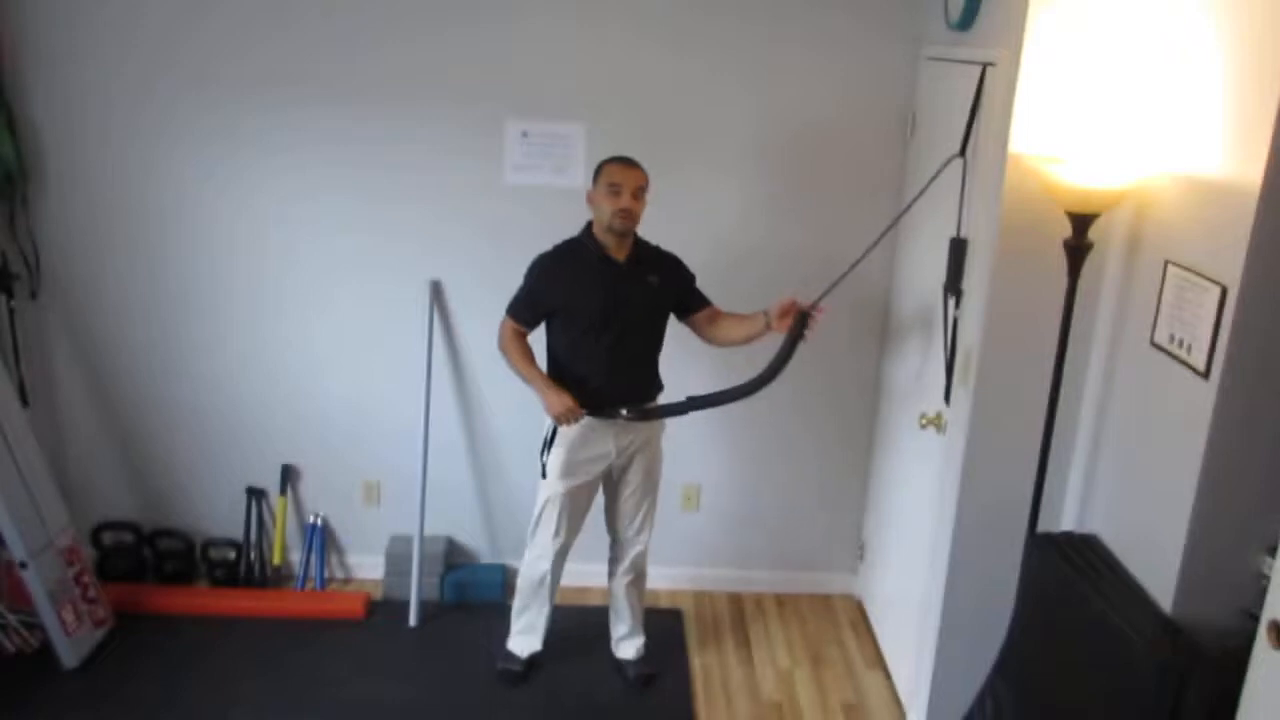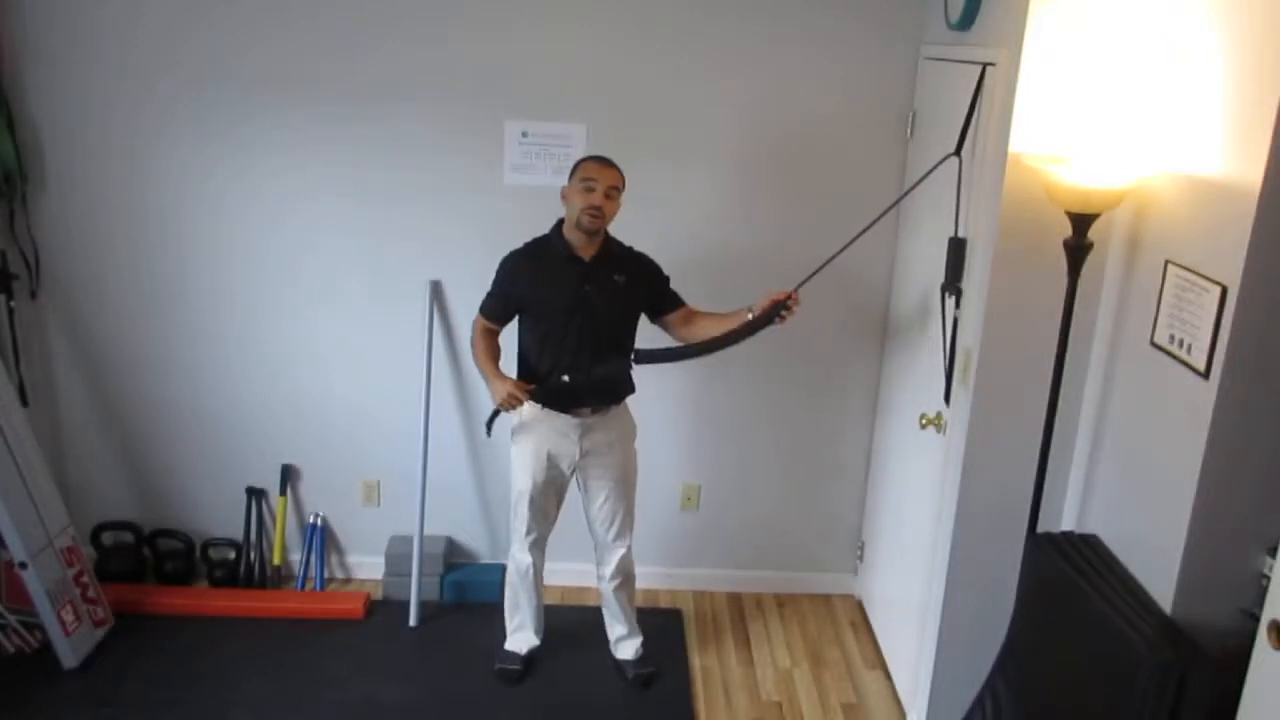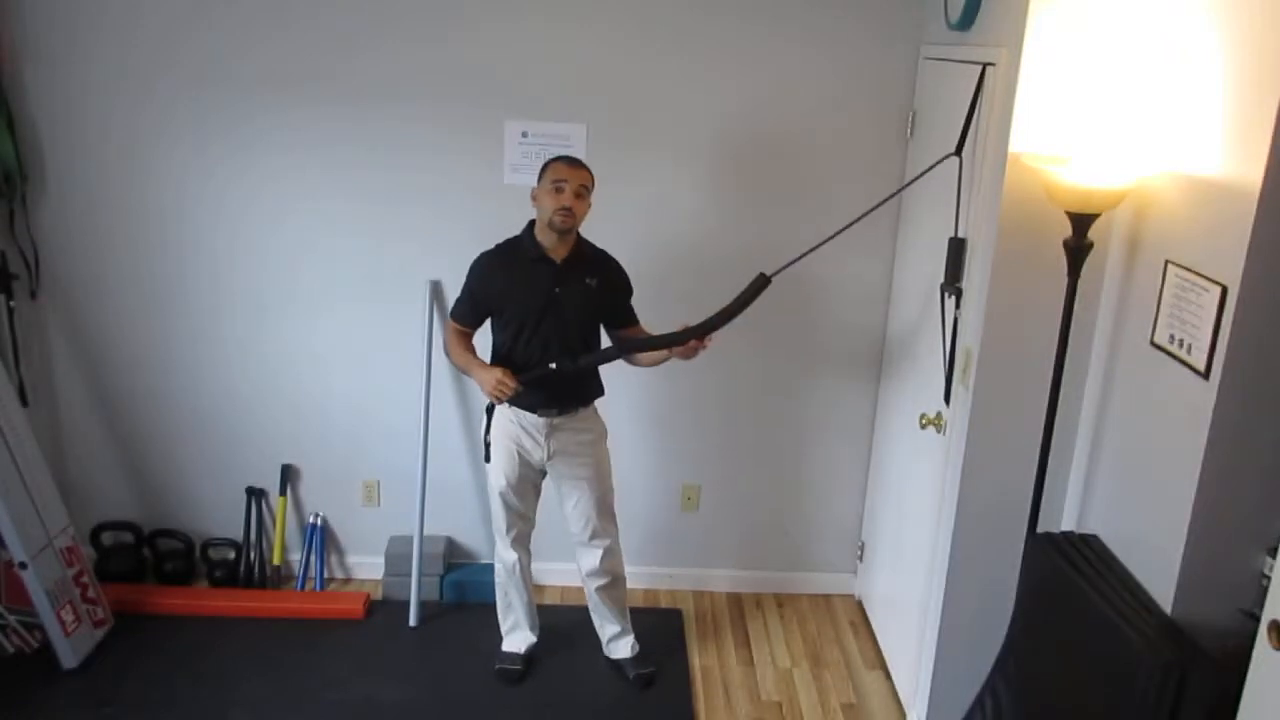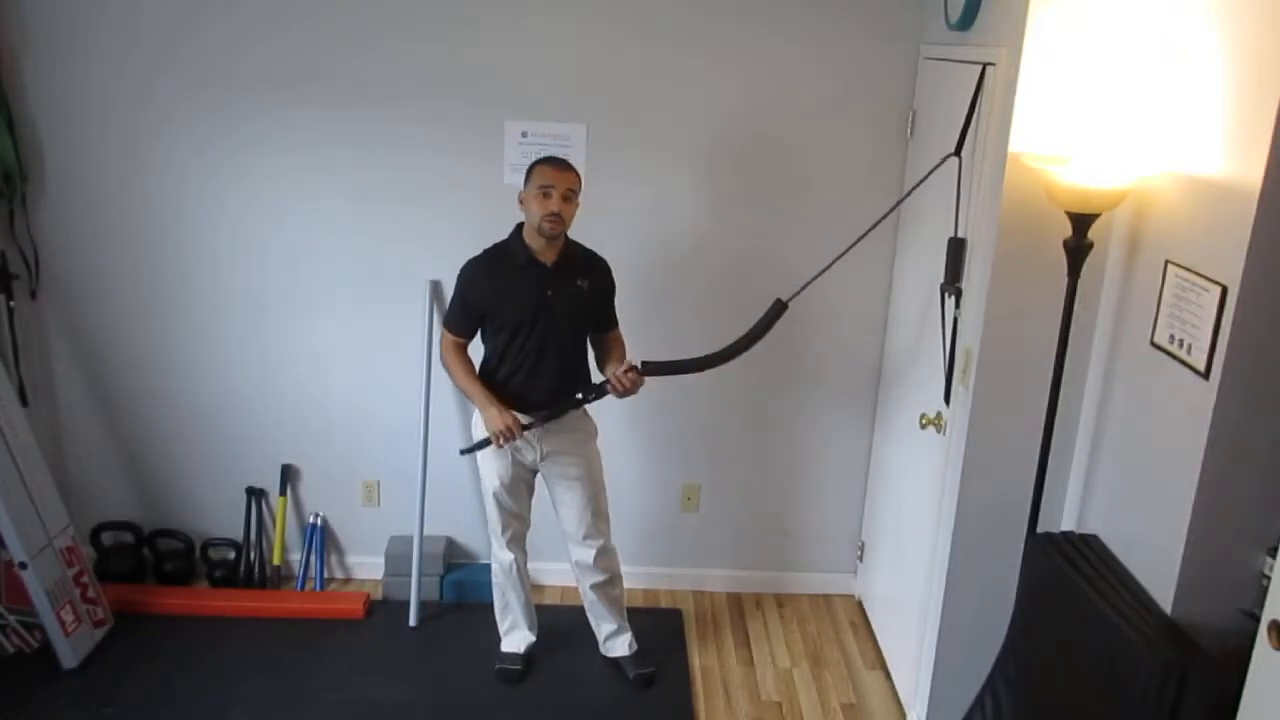
dt=0.4s
person 1, frame 1
left shoulder: (665, 269)
right shoulder: (556, 266)
left elbow: (711, 324)
right elbow: (511, 335)
left wrist: (766, 322)
right wrist: (546, 387)
left hip: (641, 428)
right hip: (577, 427)
left knee: (632, 545)
right knee: (550, 541)
left ankle: (628, 645)
right ankle: (521, 642)
person 1, frame 2
left shoulder: (636, 268)
right shoulder: (524, 263)
left elbow: (685, 325)
right elbow: (484, 329)
left wrist: (751, 315)
right wrist: (493, 377)
left hip: (608, 425)
right hip: (540, 422)
left knee: (615, 543)
right knee: (528, 540)
left ankle: (626, 644)
right ankle: (520, 639)
person 1, frame 3
left shoulder: (605, 270)
right shoulder: (495, 264)
left elbow: (632, 343)
right elbow: (455, 333)
left wrist: (676, 347)
right wrist: (479, 369)
left hip: (579, 424)
right hip: (512, 422)
left knee: (599, 541)
right knee: (512, 541)
left ankle: (621, 644)
right ankle: (517, 639)
person 1, frame 4
left shoulder: (593, 270)
right shoulder: (483, 270)
left elbow: (607, 337)
right elbow: (451, 347)
left wrist: (619, 370)
right wrist: (485, 404)
left hip: (570, 426)
right hip: (501, 430)
left knee: (592, 541)
right knee: (507, 542)
left ankle: (618, 642)
right ankle: (516, 639)
